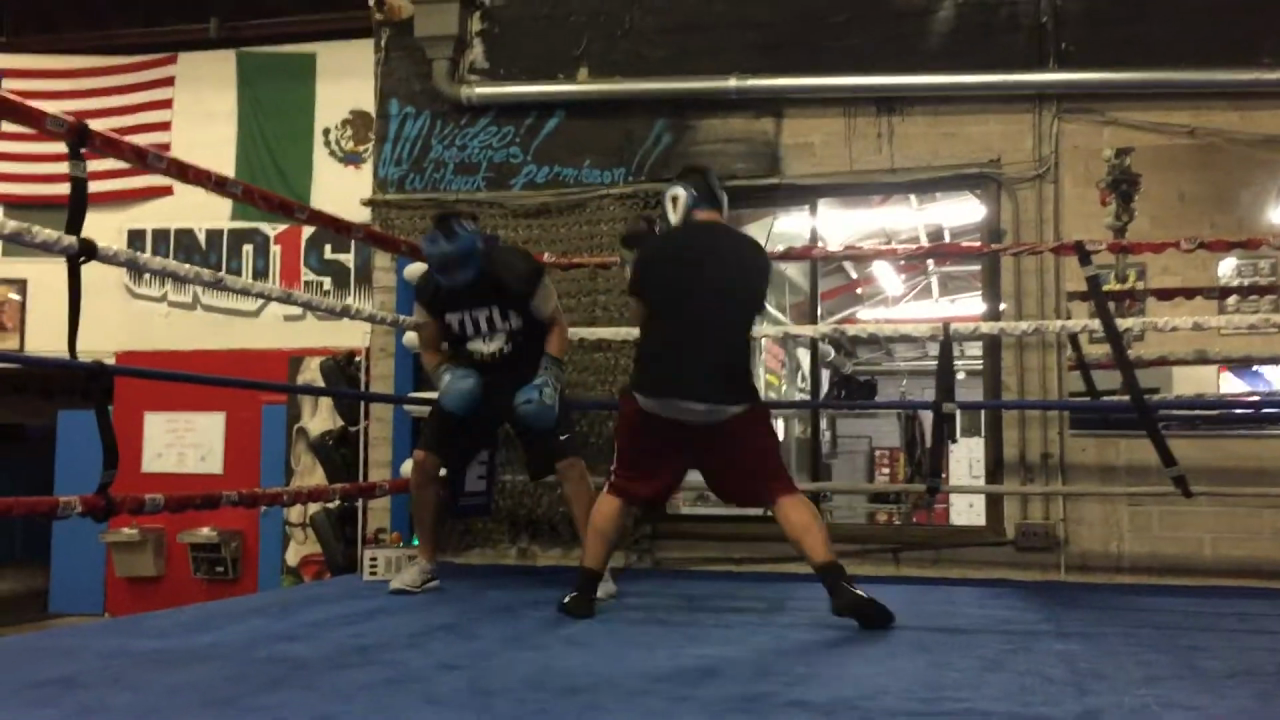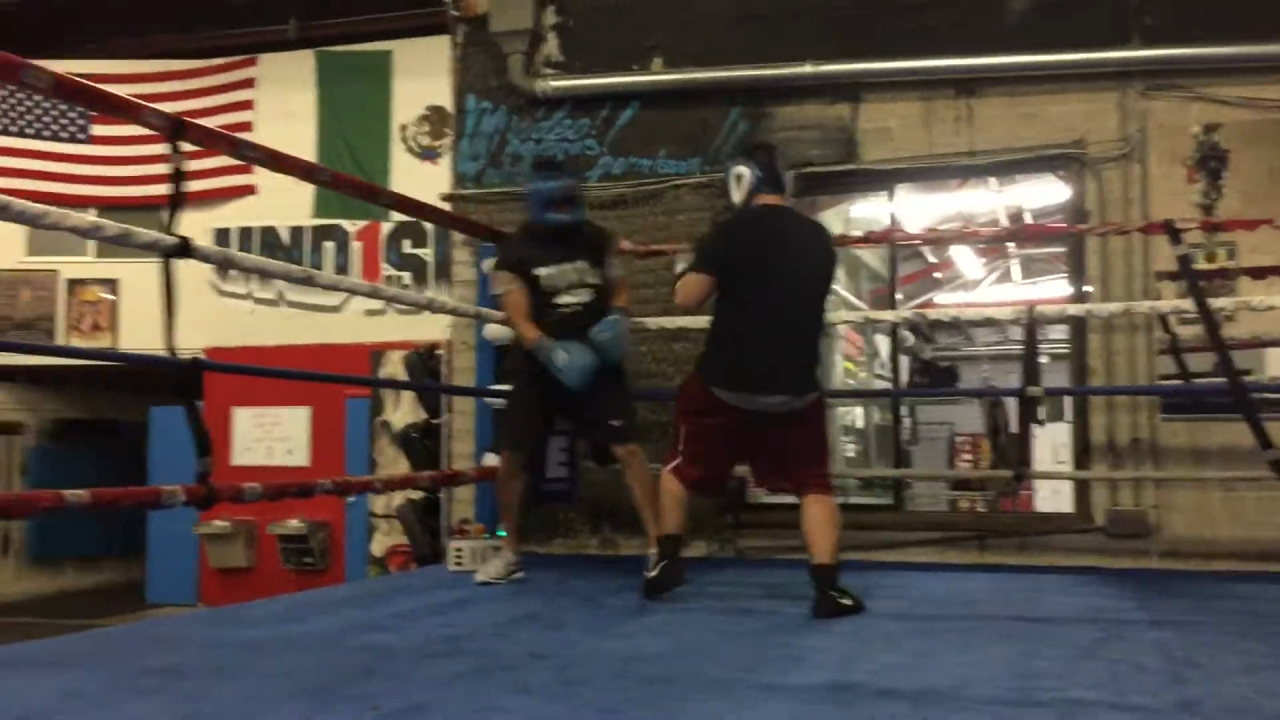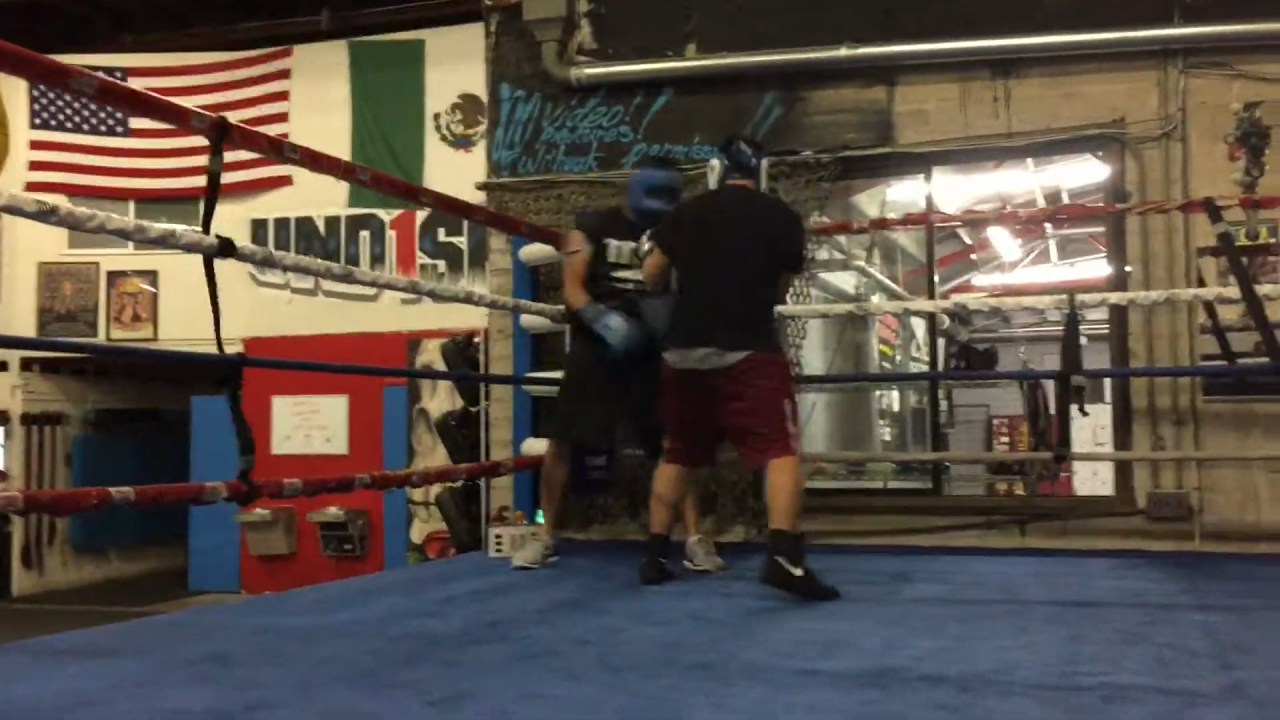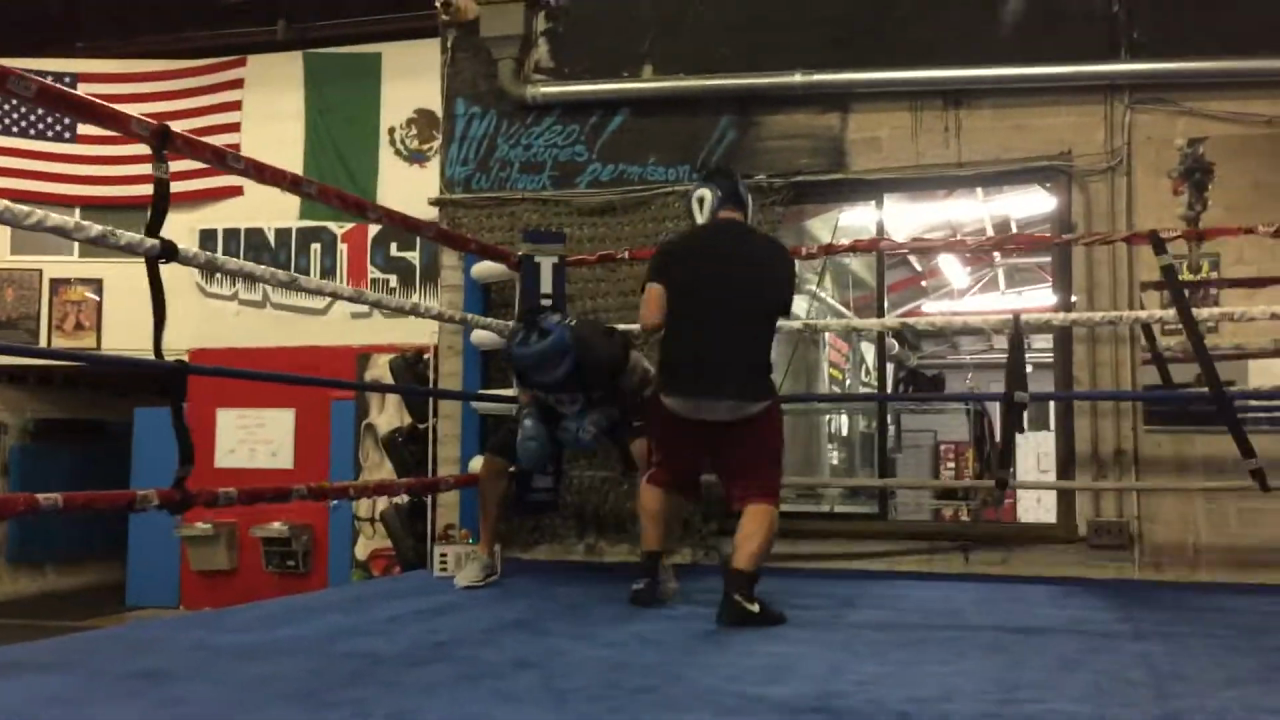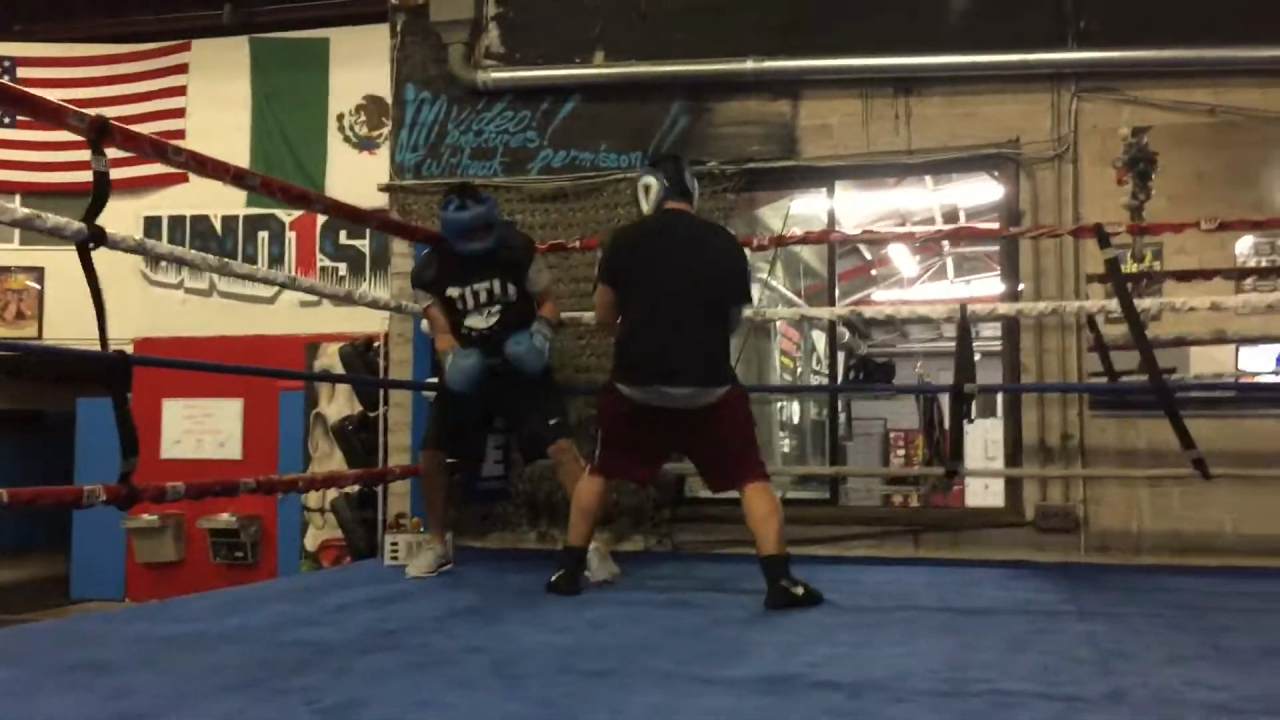
dt=0.5s
person 1, frame 1
left shoulder: (658, 246)
right shoulder: (753, 255)
left hip: (655, 397)
right hip: (730, 403)
left knee: (621, 489)
right knee: (781, 492)
left ankle: (583, 592)
right ankle: (842, 590)
person 1, frame 2
left shoulder: (732, 231)
right shoulder: (819, 239)
left elbow: (687, 298)
left wrist: (689, 268)
left hip: (724, 382)
right hip: (794, 388)
left knee: (681, 467)
right knee: (814, 486)
left ankle: (667, 561)
right ankle: (828, 587)
person 1, frame 3
left shoulder: (684, 215)
right shoulder: (782, 217)
left elbow: (651, 275)
right elbow: (782, 287)
left wrist: (654, 243)
left hip: (684, 352)
right hip: (747, 351)
left knee: (677, 457)
right knee: (780, 451)
left ankle: (655, 557)
right ankle: (784, 555)
person 1, frame 4
left shoulder: (677, 249)
right shoulder: (777, 256)
left elbow: (649, 320)
left hip: (680, 393)
right hip: (748, 397)
left knee: (659, 479)
right knee: (759, 498)
left ankle: (649, 577)
right ankle: (739, 592)
person 1, frame 5
left shoulder: (627, 240)
right shoulder: (725, 244)
left elbow: (604, 317)
right elbow: (733, 319)
left hip: (636, 385)
right hip: (708, 385)
left knee: (599, 470)
right knee: (751, 478)
left ankle: (569, 569)
right ankle: (781, 580)
person 2, frame 1
left shoulder: (520, 272)
right shoulder: (429, 290)
left elbow: (555, 326)
right elbow: (428, 347)
left wrist: (549, 378)
right wrist: (444, 377)
left hip: (525, 382)
right hip: (466, 386)
left knee: (567, 463)
right knee: (424, 462)
right ankle: (425, 564)
person 2, frame 2
left shoulder: (595, 238)
right shoulder: (514, 254)
left elbow: (617, 289)
right elbow: (520, 321)
left wrist: (616, 321)
right wrist: (554, 351)
left hip: (594, 358)
right hip: (541, 362)
left knee: (628, 450)
right knee: (511, 458)
left ankle: (658, 548)
right ankle: (509, 553)
person 2, frame 3
right shoulder: (593, 227)
right elbow: (572, 288)
left wrist: (663, 310)
right wrist: (602, 318)
left hip: (650, 347)
right hip: (597, 345)
right knee: (563, 442)
left ankle: (696, 539)
right ankle: (544, 537)
person 2, frame 4
left shoulder: (606, 349)
right shoulder: (528, 356)
left elbow: (645, 383)
right elbow: (528, 387)
left wrist: (600, 417)
right wrist: (528, 418)
left hip: (615, 401)
right hip: (555, 409)
left knee: (644, 451)
right knee: (494, 460)
right ankle: (484, 556)
person 2, frame 5
left shoulder: (519, 249)
right shoulder: (430, 271)
left elbow: (546, 302)
right elbow: (441, 332)
left wrist: (540, 335)
right wrist: (454, 362)
left hip: (521, 366)
right hip: (469, 372)
left knee: (561, 447)
right knee: (432, 458)
left ankle: (591, 545)
right ankle: (439, 545)
